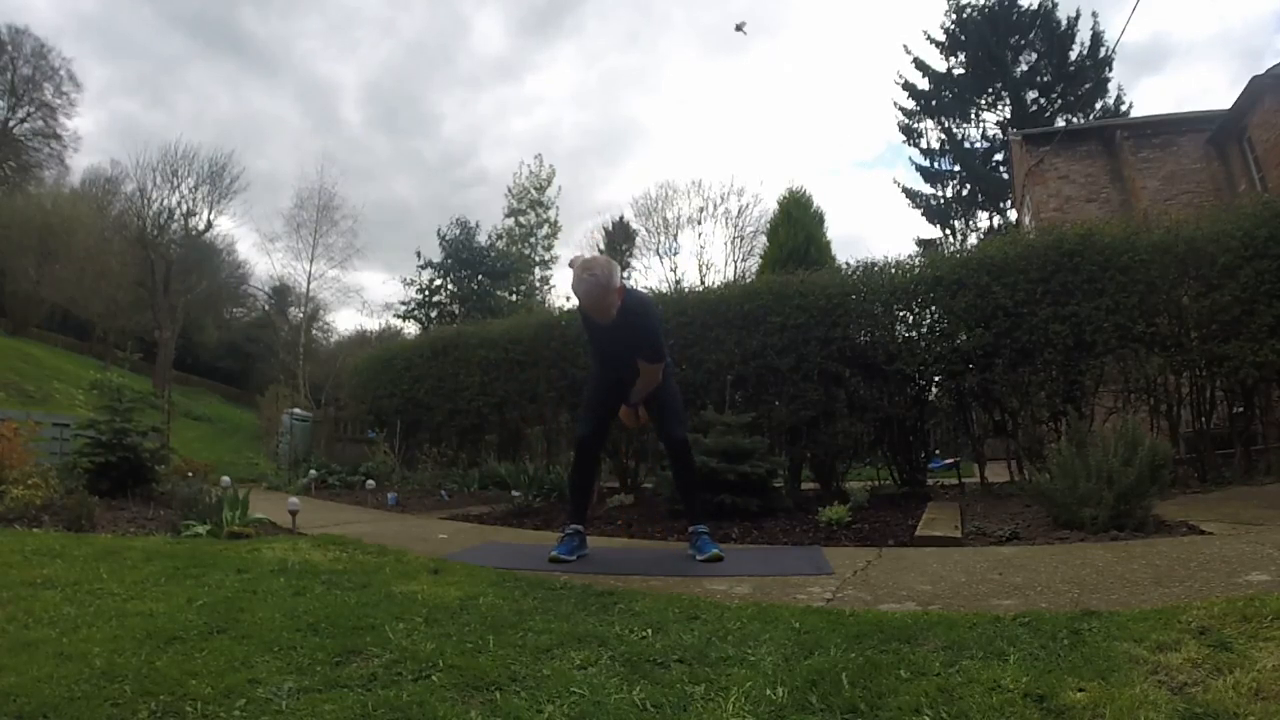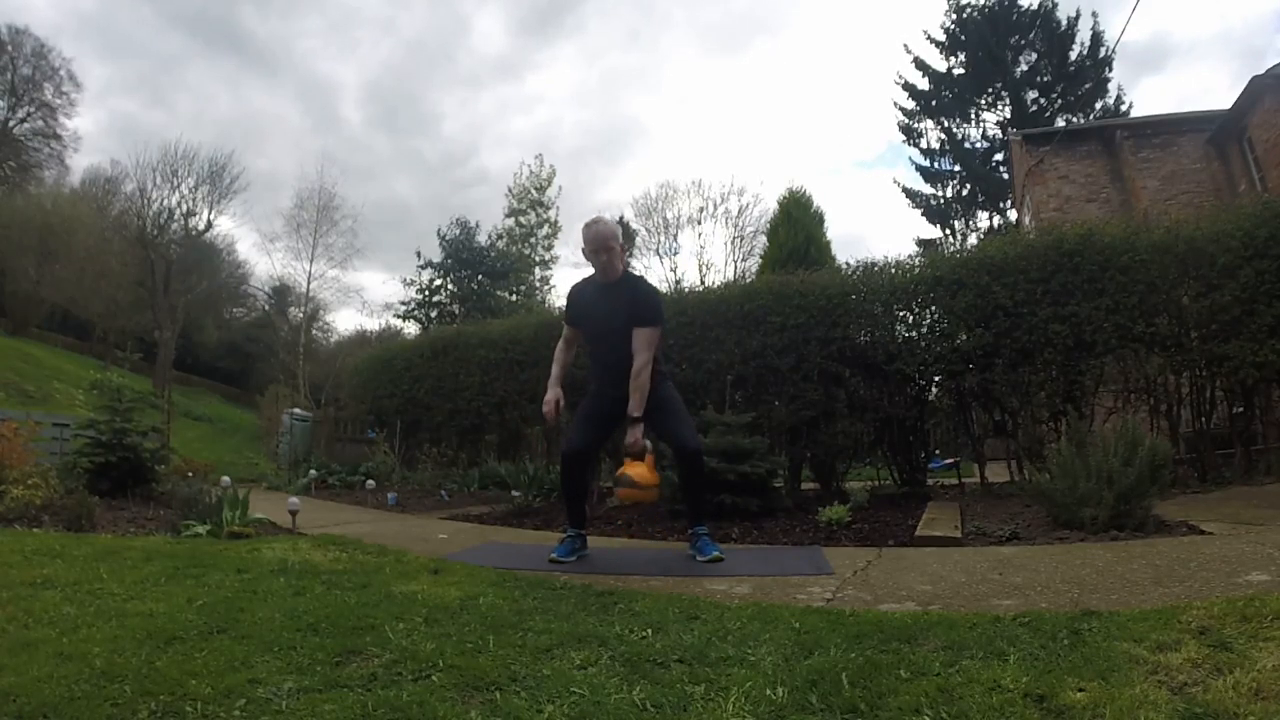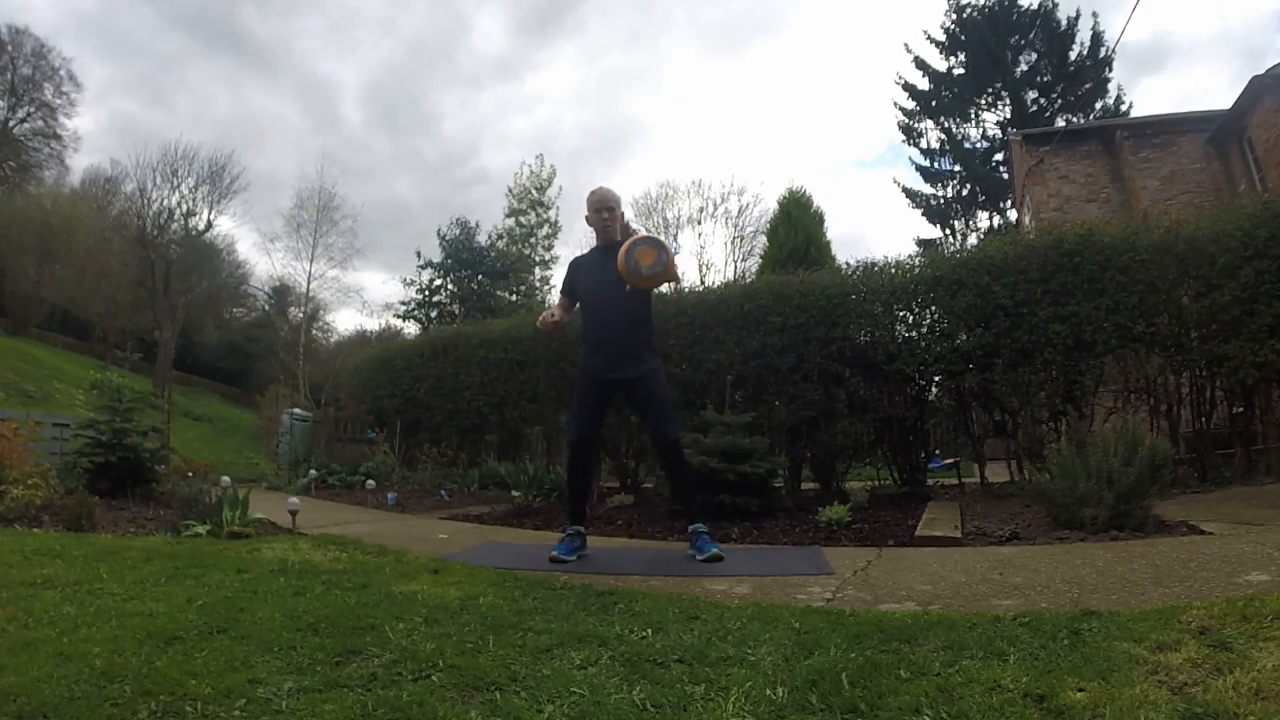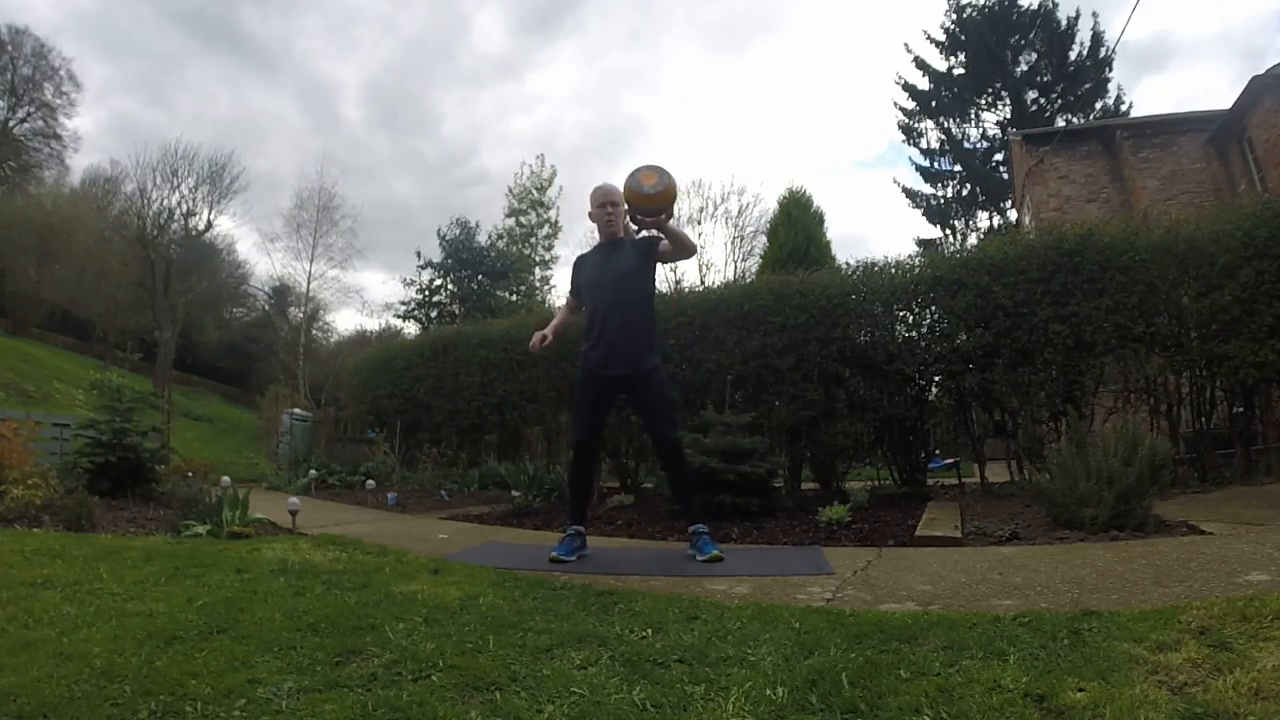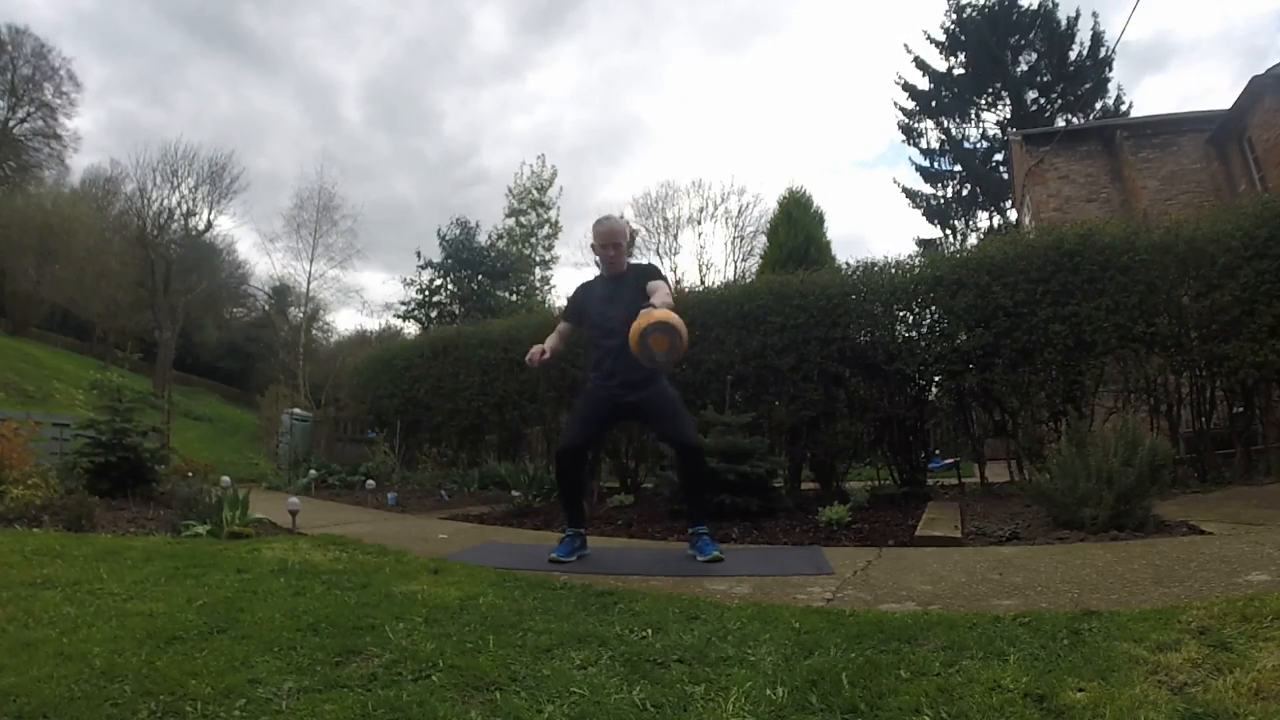
dt=0.3s
person 1, frame 1
left shoulder: (644, 317)
right shoulder: (588, 287)
left elbow: (651, 376)
right elbow: (587, 263)
left wrist: (631, 403)
right wrist: (578, 264)
left hip: (650, 380)
right hip: (607, 377)
left knee: (677, 442)
right knee: (585, 442)
left ankle: (698, 532)
right ankle: (574, 533)
person 1, frame 2
left shoulder: (643, 293)
right shoulder: (580, 294)
left elbow: (643, 361)
right elbow: (568, 342)
left wrist: (636, 422)
right wrist: (553, 387)
left hip: (650, 388)
right hip: (604, 391)
left knee: (689, 448)
right knee: (573, 453)
left ankle: (698, 533)
right ankle: (576, 534)
person 1, frame 3
right shoulder: (579, 265)
right elbow: (565, 308)
right wrist: (552, 316)
left hip: (641, 367)
right hip: (594, 370)
left knee: (668, 443)
right knee: (579, 444)
left ankle: (697, 530)
right ankle: (575, 532)
person 1, frame 4
left shoulder: (643, 247)
right shoulder: (584, 263)
left elbow: (688, 250)
right elbow: (572, 305)
left wrist: (662, 224)
right wrist: (550, 329)
left hip: (641, 365)
right hip: (596, 368)
left knee: (668, 444)
right knee: (583, 446)
left ankle: (697, 530)
right ankle: (576, 532)
person 1, frame 5
left shoulder: (645, 272)
right shoulder: (586, 292)
left elbow: (663, 293)
right elbow: (563, 332)
left wrist: (656, 308)
right wrist: (546, 347)
left hip: (649, 386)
right hip: (603, 389)
left knee: (690, 446)
right knee: (568, 451)
left ankle: (698, 533)
right ankle: (575, 534)
